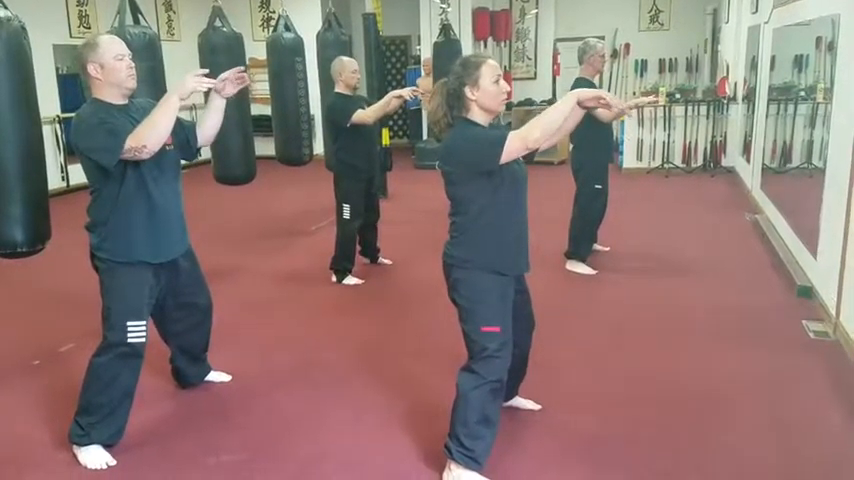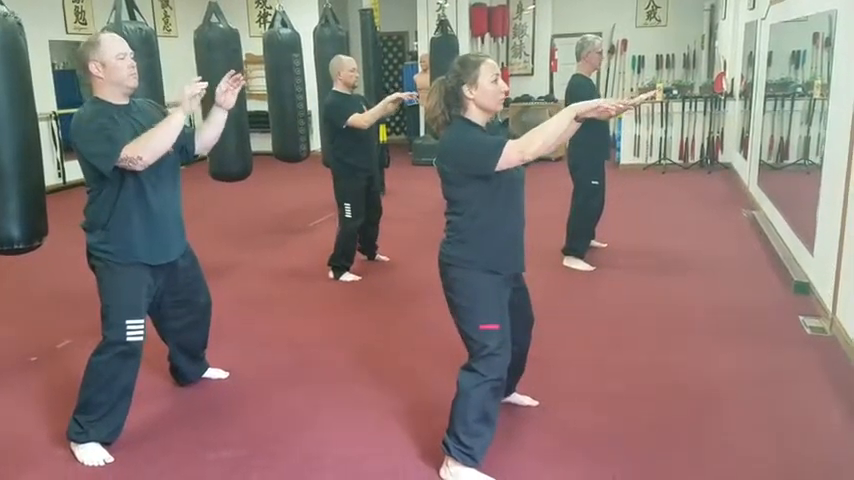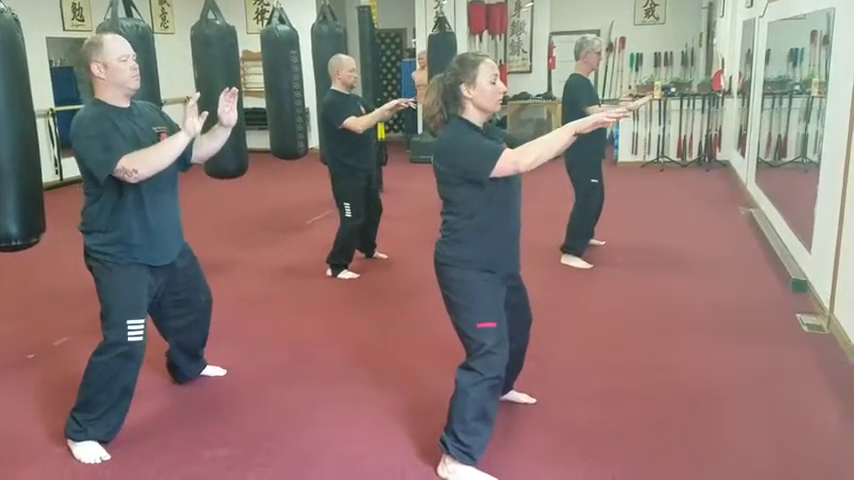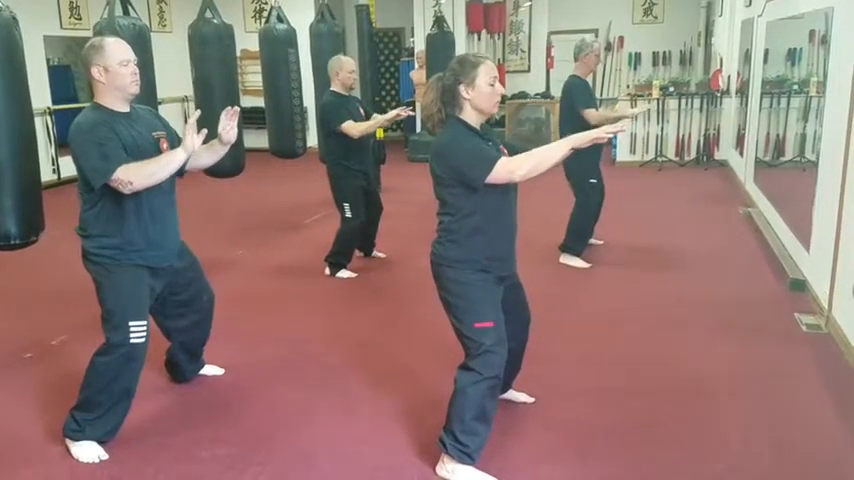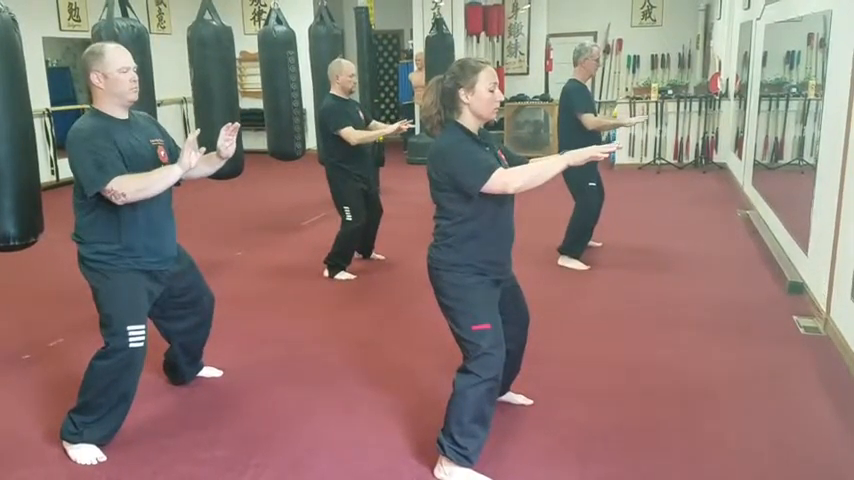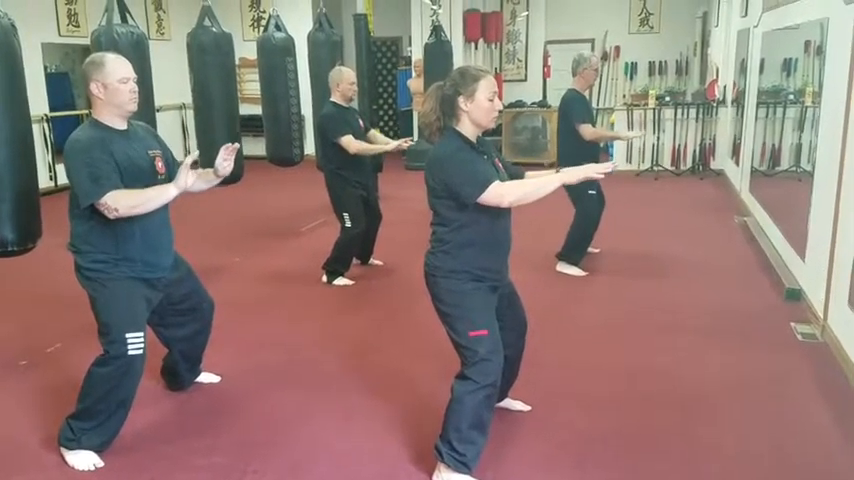
dt=0.3s
person 1, frame 1
left shoulder: (147, 107)
right shoulder: (90, 121)
left elbow: (197, 140)
right elbow: (141, 147)
left wrist: (218, 98)
right wrist: (176, 94)
left hip: (172, 243)
right hip: (125, 254)
left knee: (194, 310)
right knee: (124, 343)
left ankle: (192, 370)
right ankle: (88, 436)
person 1, frame 2
left shoulder: (148, 109)
right shoulder: (90, 120)
left elbow: (195, 147)
right elbow: (137, 157)
left wrist: (220, 108)
right wrist: (181, 110)
left hip: (170, 243)
right hip: (122, 253)
left knee: (194, 308)
right knee: (122, 342)
left ankle: (190, 368)
right ankle: (86, 434)
person 1, frame 3
left shoulder: (150, 113)
right shoulder: (90, 123)
left elbow: (192, 156)
right elbow: (132, 169)
left wrist: (224, 126)
right wrist: (184, 132)
left hip: (168, 245)
right hip: (120, 254)
left knee: (195, 305)
right knee: (124, 342)
left ankle: (188, 366)
right ankle: (84, 431)
person 1, frame 4
left shoulder: (149, 117)
right shoulder: (89, 128)
left elbow: (188, 163)
right elbow: (127, 180)
left wrist: (221, 143)
right wrist: (182, 150)
left hip: (166, 246)
right hip: (119, 256)
left knee: (197, 304)
right knee: (126, 343)
left ankle: (186, 365)
right ankle: (82, 430)
person 1, frame 5
left shoulder: (146, 123)
right shoulder: (87, 135)
left elbow: (183, 170)
right elbow: (120, 191)
left wrist: (219, 156)
right wrist: (178, 166)
left hip: (163, 251)
right hip: (115, 261)
left knee: (197, 305)
right knee: (126, 347)
left ankle: (184, 367)
right ankle: (80, 433)
person 1, frame 6
left shoulder: (145, 133)
right shoulder: (84, 145)
left elbow: (179, 181)
right elbow: (114, 205)
left wrist: (215, 174)
right wrist: (174, 187)
left hip: (160, 259)
right hip: (112, 269)
left knee: (197, 311)
right knee: (125, 354)
left ankle: (182, 373)
right ankle: (78, 439)
person 2, frame 1
left shoulder: (492, 134)
right shoulder: (462, 142)
left elbow: (546, 139)
right elbow: (530, 139)
left wrist: (582, 106)
right wrist: (575, 96)
left hip: (504, 263)
right hip: (476, 268)
left knee: (520, 331)
right knee: (489, 356)
left ankle: (504, 393)
person 2, frame 2
left shoulder: (489, 134)
right shoulder: (459, 142)
left elbow: (536, 146)
right elbow: (525, 150)
left wrist: (581, 116)
right wrist: (577, 109)
left hip: (502, 262)
right hip: (472, 268)
left knee: (519, 328)
right knee: (490, 354)
left ankle: (502, 390)
person 2, frame 3
left shoulder: (488, 133)
right shoulder: (455, 142)
left elbow: (525, 152)
right elbow: (520, 161)
left wrist: (581, 127)
right wrist: (576, 126)
left hip: (497, 261)
right hip: (467, 266)
left knee: (516, 326)
right knee: (487, 351)
left ankle: (498, 389)
person 2, frame 4
left shoulder: (484, 135)
right shoulder: (453, 143)
left elbow: (524, 157)
right elbow: (515, 170)
left wrist: (580, 142)
right wrist: (575, 140)
left hip: (494, 259)
right hip: (464, 267)
left knee: (516, 323)
right knee: (486, 351)
left ankle: (498, 386)
person 2, frame 5
left shoulder: (482, 140)
right shoulder: (450, 148)
left elbow: (522, 165)
right elbow: (509, 182)
left wrist: (574, 156)
right wrist: (571, 157)
left hip: (491, 264)
right hip: (461, 270)
left knee: (515, 325)
right knee: (485, 354)
left ankle: (496, 389)
person 2, frame 6
left shoulder: (481, 148)
right shoulder: (448, 156)
left elbow: (519, 177)
right elbow: (504, 196)
left wrist: (565, 171)
right wrist: (567, 176)
left hip: (488, 271)
right hip: (458, 278)
left knee: (513, 330)
right knee: (483, 361)
left ankle: (494, 396)
person 3, frame 1
left shoulder: (588, 85)
right shoulder: (582, 87)
left elbow: (602, 115)
right elbow: (605, 116)
left wrist: (627, 106)
right wrist: (633, 103)
left hip: (595, 155)
right hip: (587, 157)
left knee: (597, 201)
right knee: (587, 203)
left ankle: (588, 242)
right ankle: (574, 257)
person 3, frame 2
left shoulder: (585, 82)
right shoulder: (579, 84)
left elbow: (599, 112)
right elbow: (599, 114)
left wrist: (621, 106)
left hip: (592, 152)
right hip: (584, 154)
left knee: (595, 198)
right knee: (585, 200)
left ankle: (586, 237)
right ankle: (572, 254)
person 3, frame 3
left shoulder: (582, 82)
right shoulder: (576, 84)
left elbow: (595, 112)
right elbow: (596, 114)
left wrist: (618, 108)
right wrist: (628, 108)
left hip: (588, 153)
right hip: (580, 154)
left knee: (595, 196)
right knee: (586, 199)
left ankle: (585, 236)
right ankle: (570, 252)
person 3, frame 4
left shoulder: (581, 84)
right shoulder: (575, 85)
left elbow: (592, 116)
right elbow: (593, 118)
left wrist: (617, 116)
right wrist: (625, 114)
left hip: (587, 153)
right hip: (577, 155)
left knee: (596, 195)
right knee: (587, 199)
left ankle: (584, 235)
right ankle: (569, 251)
person 3, frame 5
left shoulder: (579, 88)
right shoulder: (573, 89)
left elbow: (590, 122)
right elbow: (590, 123)
left wrist: (616, 122)
right wrist: (622, 122)
left knee: (595, 197)
right knee: (587, 202)
left ankle: (582, 237)
right ankle: (567, 254)
person 3, frame 6
left shoulder: (579, 98)
right shoulder: (573, 99)
left elbow: (589, 132)
right elbow: (588, 133)
left wrist: (613, 135)
right wrist: (619, 135)
left hip: (583, 165)
right hip: (574, 167)
left knee: (596, 204)
right knee: (588, 210)
left ankle: (581, 244)
right ankle: (566, 260)
person 4, frame 1
left shoulder: (358, 99)
right shoulder: (336, 105)
left elbow: (385, 110)
right elbow: (368, 117)
left wrist: (401, 97)
right wrist: (392, 94)
left hip: (368, 169)
right hip: (349, 173)
left knee: (371, 215)
right knee: (350, 221)
left ankle: (371, 253)
right ankle: (340, 271)
person 4, frame 2
left shoulder: (357, 99)
right shoulder: (333, 103)
left elbow: (382, 113)
right elbow: (363, 122)
left wrist: (397, 101)
right wrist: (387, 100)
left hip: (367, 168)
right hip: (348, 171)
left knee: (373, 211)
right knee: (352, 219)
left ankle: (369, 250)
right ankle: (338, 268)
person 4, frame 3
left shoulder: (355, 99)
right shoulder: (331, 103)
left elbow: (378, 117)
right elbow: (358, 126)
left wrist: (394, 108)
right wrist: (385, 107)
left hip: (365, 167)
right hip: (346, 171)
left knee: (373, 209)
right knee: (353, 218)
left ankle: (368, 248)
right ankle: (336, 265)
person 4, frame 4
left shoulder: (353, 100)
right shoulder: (330, 104)
left elbow: (374, 120)
right elbow: (355, 131)
left wrist: (392, 116)
right wrist: (386, 118)
left hip: (364, 167)
right hip: (344, 171)
left knee: (373, 208)
right knee: (353, 218)
left ankle: (367, 248)
right ankle: (335, 265)
person 4, frame 5
left shoulder: (353, 104)
right shoulder: (330, 108)
left elbow: (372, 126)
right elbow: (353, 137)
left wrist: (393, 127)
right wrist: (387, 131)
left hip: (363, 170)
right hip: (343, 174)
left knee: (374, 211)
right knee: (354, 220)
left ankle: (365, 250)
right ankle: (334, 267)
person 4, frame 6
left shoulder: (352, 112)
right shoulder: (330, 115)
left elbow: (371, 134)
right elbow: (352, 147)
left wrist: (394, 143)
right wrist: (387, 147)
left hip: (361, 177)
right hip: (342, 181)
left knee: (373, 217)
right knee: (353, 227)
left ankle: (363, 256)
right ankle: (332, 273)
